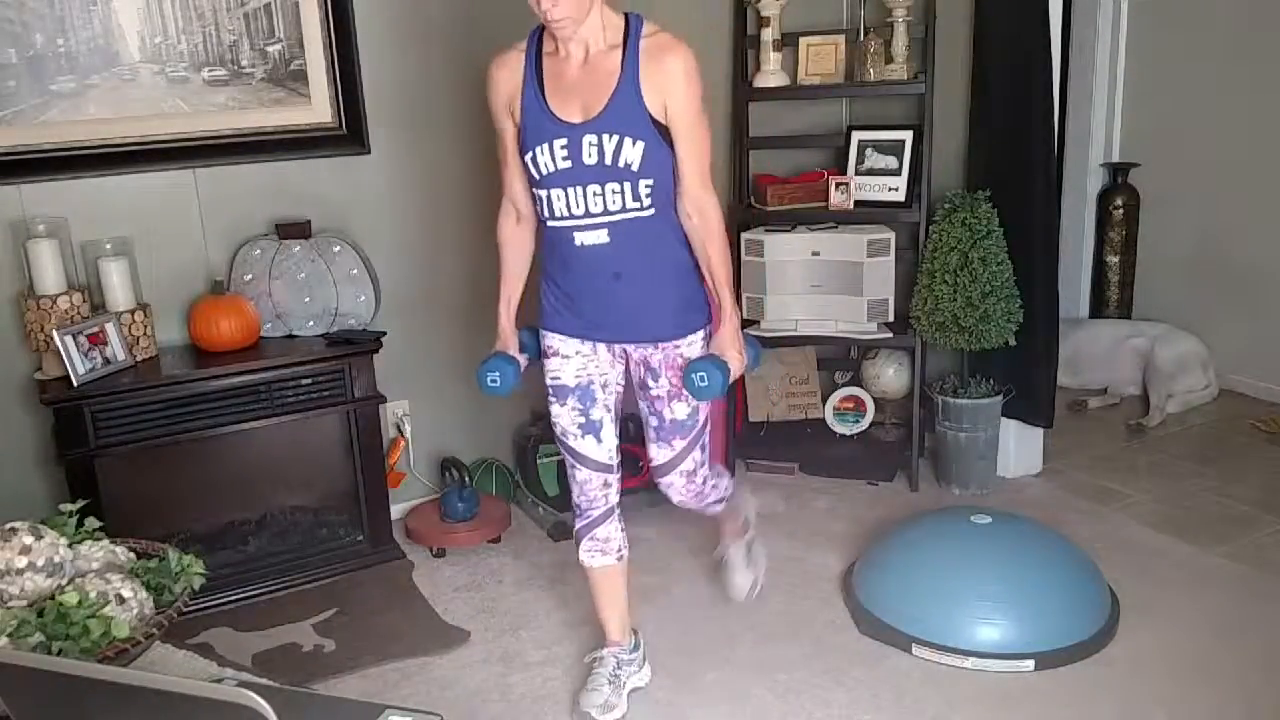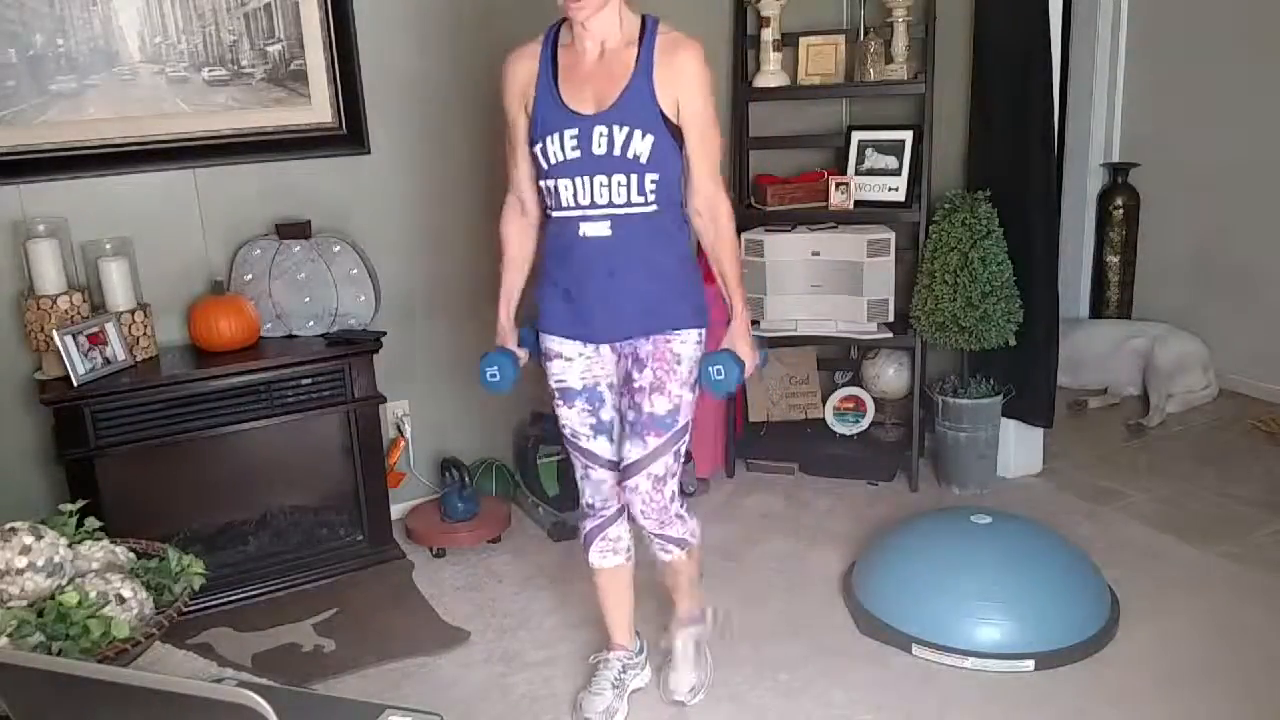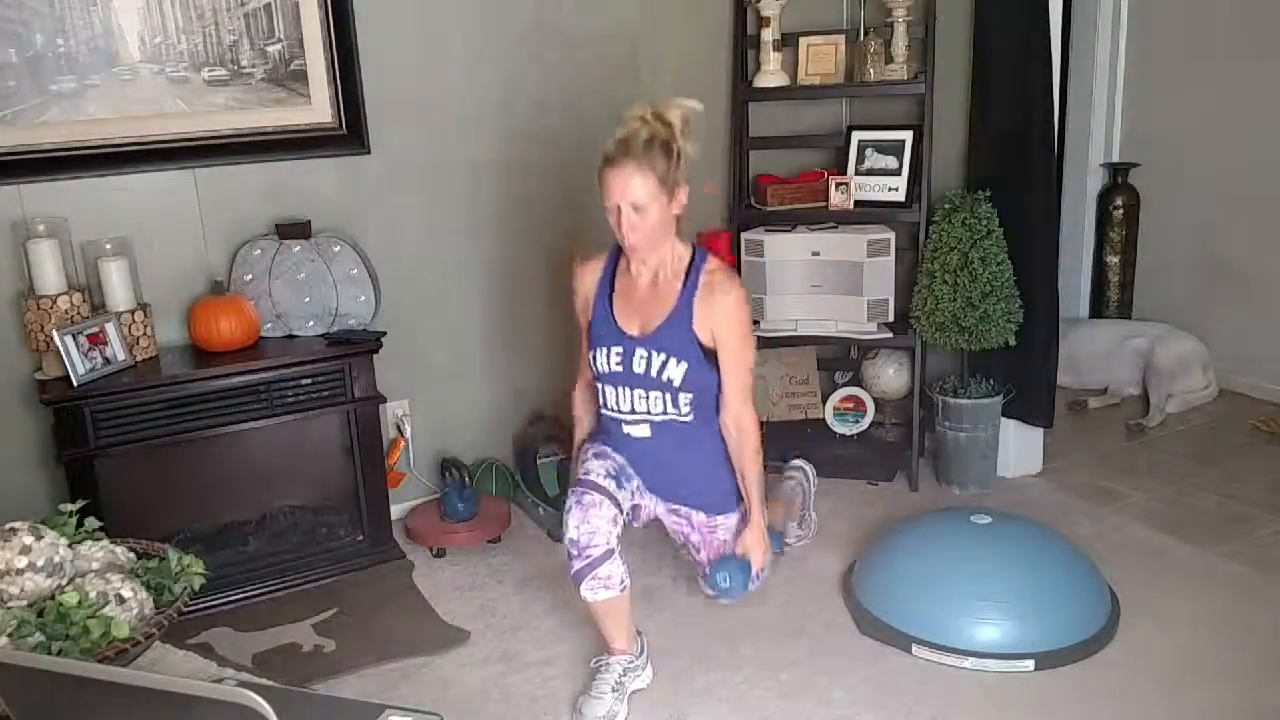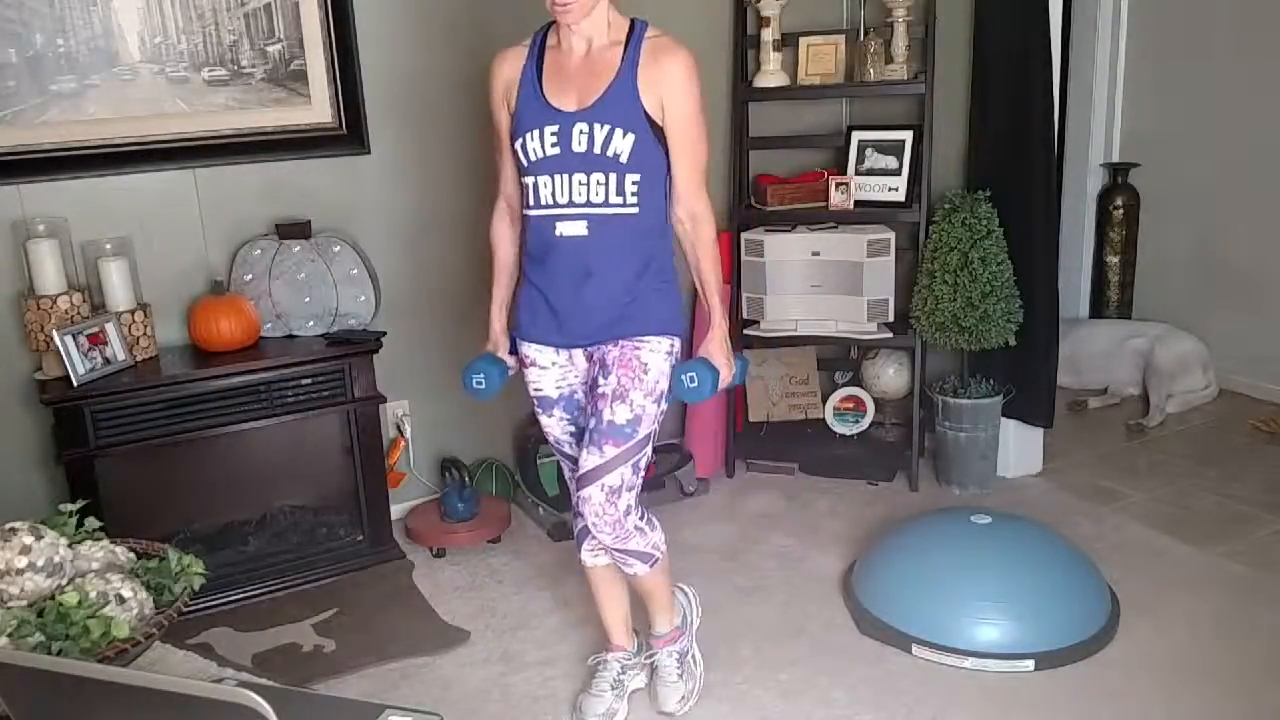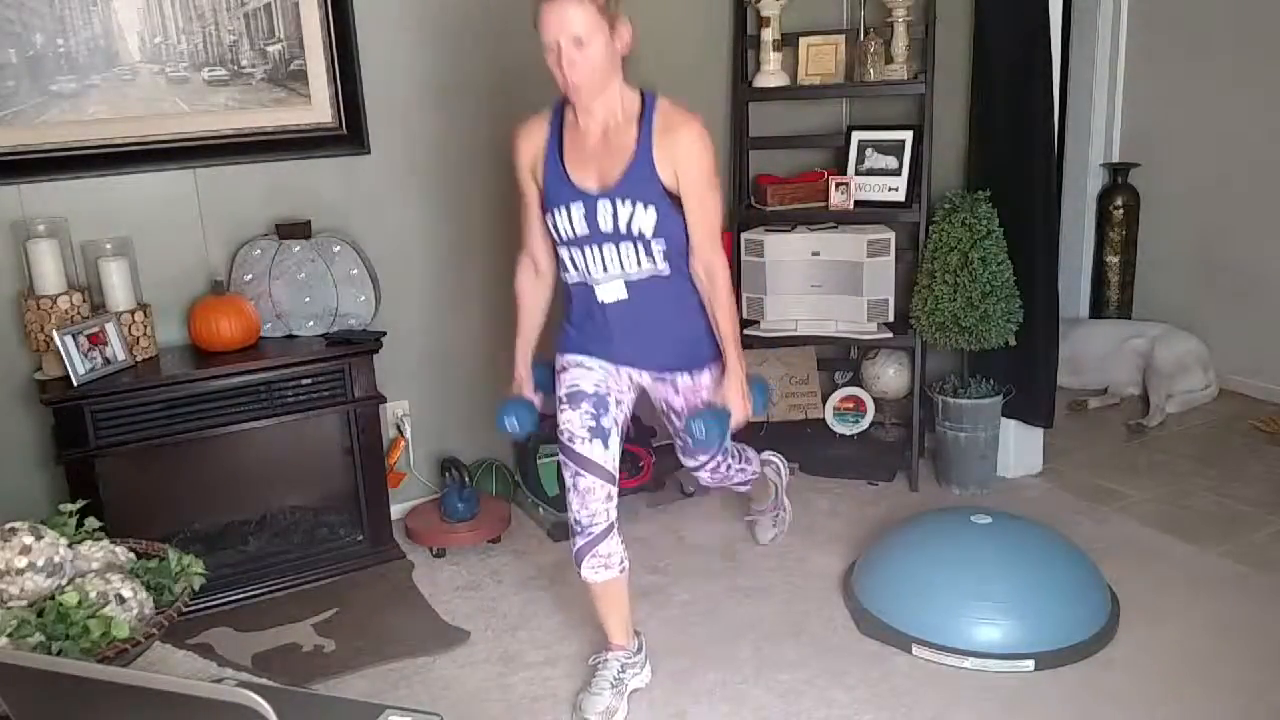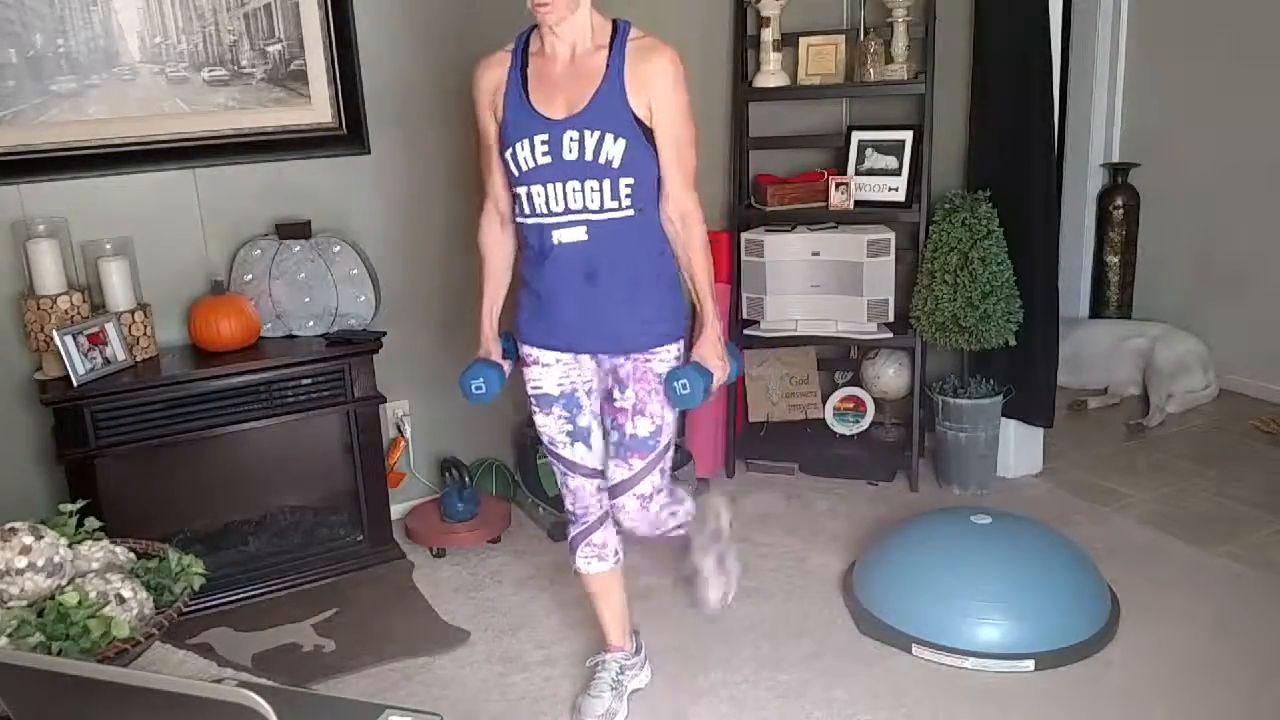
dt=0.4s
person 1, frame 1
left shoulder: (662, 59)
right shoulder: (511, 74)
left elbow: (697, 201)
right elbow: (518, 210)
left wrist: (729, 318)
right wrist: (505, 318)
left hip: (666, 318)
right hip: (572, 326)
left knee: (683, 478)
right knee: (591, 488)
left ankle: (736, 523)
right ankle: (619, 648)
person 1, frame 2
left shoulder: (675, 58)
right shoulder: (529, 72)
left elbow: (708, 196)
right elbow: (525, 200)
left wrist: (739, 313)
right wrist: (507, 320)
left hip: (662, 323)
right hip: (569, 329)
left knee: (650, 493)
right knee: (599, 493)
left ankle: (690, 616)
right ankle: (621, 652)
person 1, frame 3
left shoulder: (716, 293)
right shoulder: (590, 278)
left elbow: (738, 410)
right elbow: (588, 384)
left wrist: (756, 515)
right wrist: (573, 467)
left hip: (698, 473)
right hip: (617, 452)
right knee: (584, 529)
left ankle: (795, 487)
right ankle: (624, 658)
person 1, frame 4
left shoulder: (661, 63)
right shoulder: (513, 70)
left elbow: (691, 207)
right elbow: (511, 206)
left wrist: (717, 325)
right wrist: (498, 317)
left hip: (637, 324)
right hip: (547, 326)
left knee: (607, 504)
right knee: (589, 498)
left ankle: (672, 622)
right ankle: (621, 653)
person 1, frame 5
left shoulder: (676, 132)
right shoulder: (534, 141)
left elbow: (708, 259)
right elbow: (537, 262)
left wrist: (734, 371)
right wrist: (521, 361)
left hip: (677, 350)
right hip: (587, 354)
left knee: (709, 468)
right knee: (586, 506)
left ankle: (762, 476)
right ankle: (621, 654)
person 1, frame 6
left shoulder: (647, 63)
right shoulder: (496, 77)
left elbow: (680, 206)
right elbow: (499, 214)
left wrist: (710, 325)
right wrist: (488, 324)
left hip: (641, 324)
right hip: (550, 332)
left knee: (638, 501)
right knee: (583, 500)
left ankle: (705, 525)
right ankle: (620, 655)
